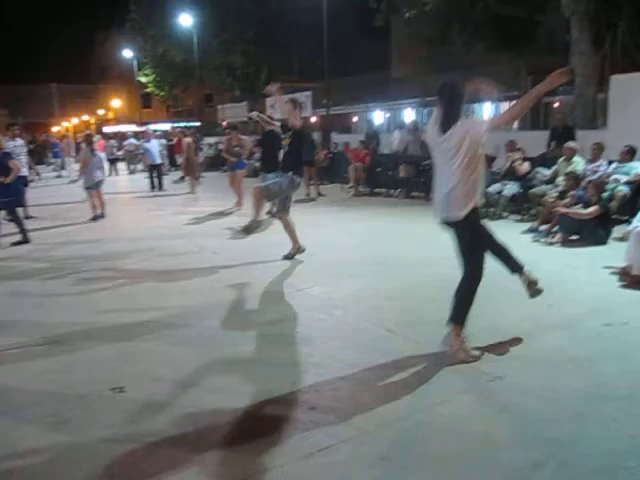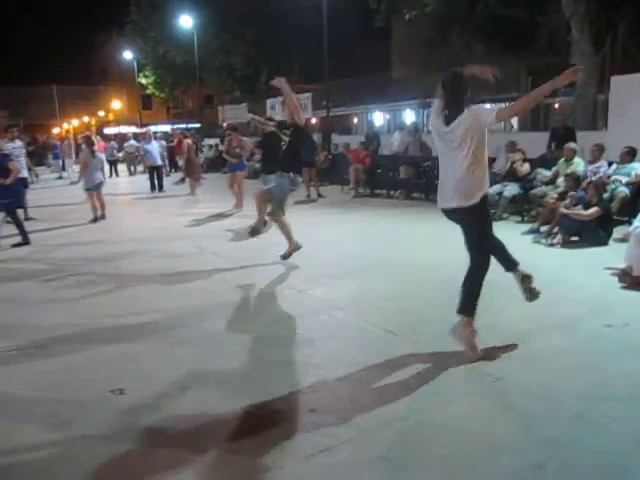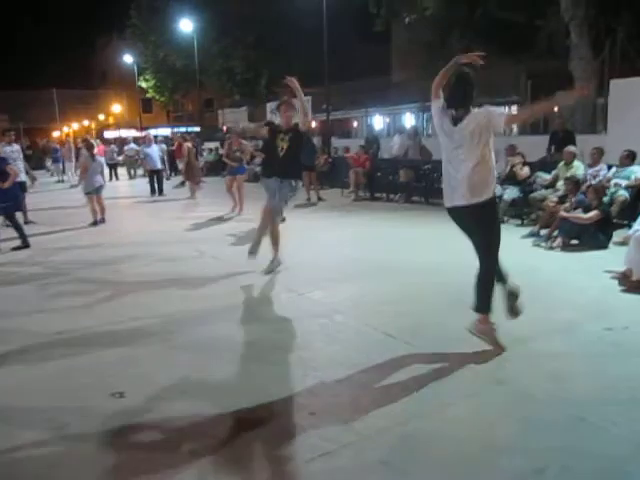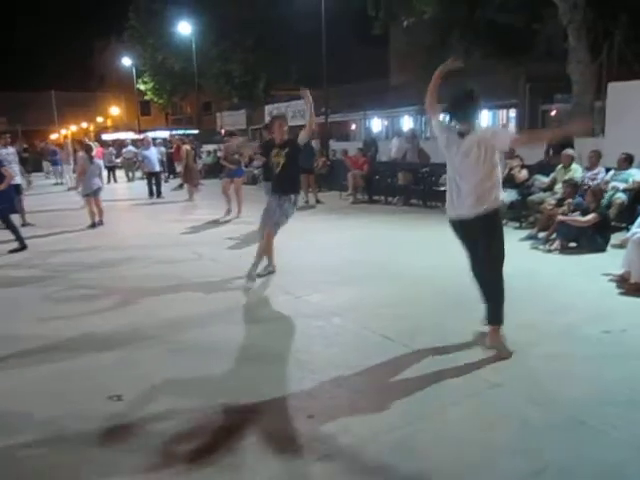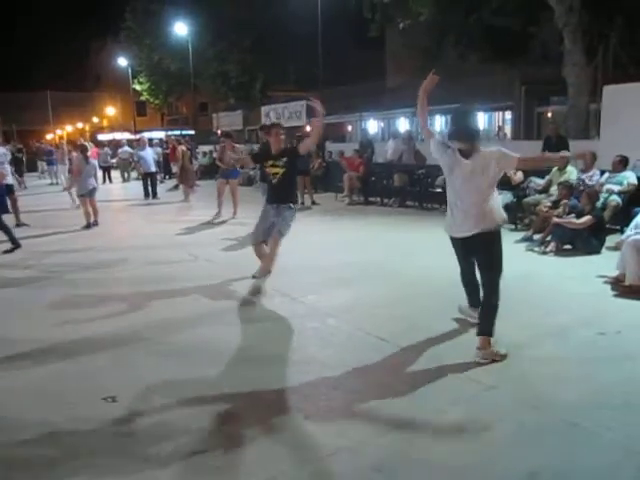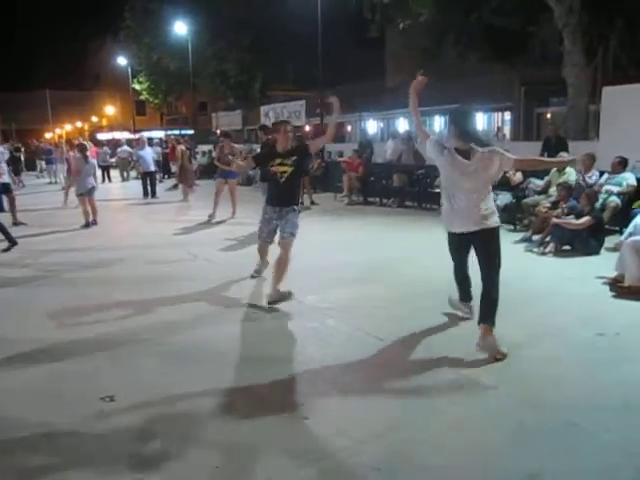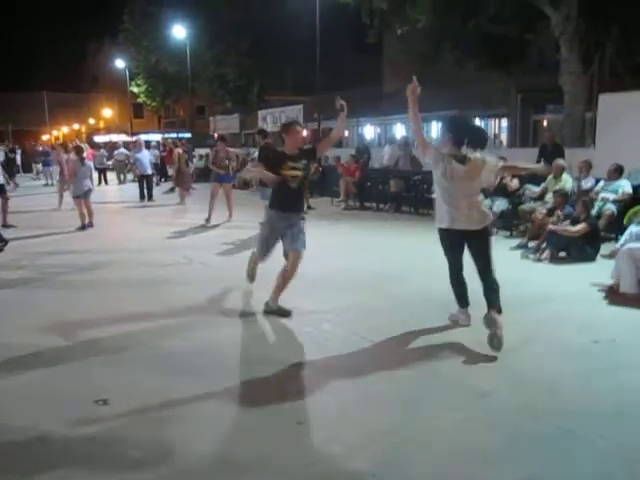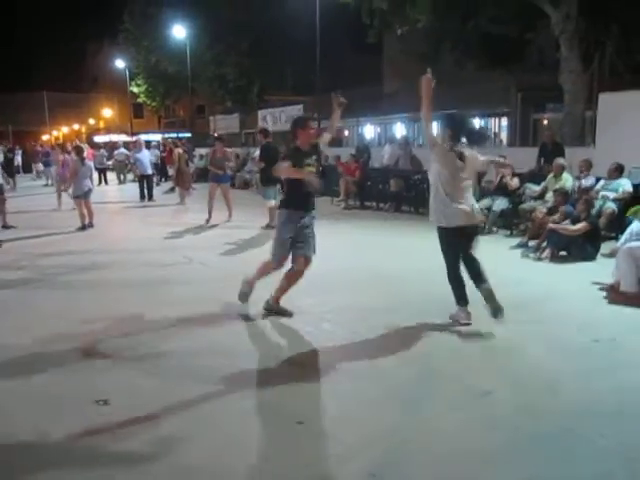
dt=0.1s
person 1, frame 1
left shoulder: (434, 128)
right shoulder: (468, 128)
left elbow: (443, 99)
right elbow: (509, 116)
left wrist: (472, 87)
right wrist: (545, 86)
left hip: (445, 209)
right hip: (463, 209)
left knee: (485, 240)
right knee: (472, 271)
left ankle: (522, 273)
right ankle: (455, 335)
person 1, frame 2
left shoulder: (437, 117)
right shoulder: (474, 117)
left elbow: (442, 92)
right elbow: (514, 108)
left wrist: (468, 71)
right wrist: (554, 83)
left hip: (447, 202)
right hip: (471, 199)
left knee: (485, 238)
right knee: (480, 260)
left ankle: (518, 272)
right ankle: (465, 324)
person 1, frame 3
left shoulder: (441, 119)
right shoulder: (483, 119)
left elbow: (436, 89)
right elbow: (524, 115)
left wrist: (457, 62)
right wrist: (566, 98)
left hip: (453, 202)
right hip: (480, 199)
left knee: (484, 250)
right knee: (489, 255)
left ankle: (507, 287)
right ankle: (482, 318)
person 1, frame 4
left shoulder: (445, 134)
right shoulder: (487, 137)
left elbow: (430, 105)
right elbow: (528, 138)
left wrist: (441, 70)
right wrist: (569, 129)
left hip: (458, 215)
right hip: (485, 211)
left knee: (479, 263)
right knee: (493, 268)
left ankle: (493, 322)
right ankle: (494, 332)
person 1, frame 5
left shoulder: (445, 153)
right shoulder: (492, 156)
left elbow: (424, 126)
right elbow: (528, 162)
left wrist: (424, 91)
left hip: (459, 229)
right hip: (488, 228)
left knee: (468, 270)
right knee: (491, 282)
left ankle: (474, 308)
right ankle: (485, 342)
person 1, frame 6
left shoulder: (441, 154)
right shoulder: (490, 156)
left elbow: (419, 128)
right elbow: (524, 163)
left wrist: (414, 93)
right wrist: (562, 162)
left hip: (456, 226)
right hip: (486, 225)
left knee: (459, 264)
right knee: (491, 278)
left ankle: (465, 303)
right ankle: (487, 333)
person 1, frame 7
left shoulder: (439, 159)
right shoulder: (481, 161)
left elbow: (418, 134)
right elbow: (508, 168)
left wrist: (412, 99)
right wrist: (535, 168)
left hip: (450, 226)
right hip: (479, 224)
left knee: (455, 267)
right knee: (486, 272)
left ankle: (463, 312)
right ankle: (493, 316)
person 1, frame 8
left shoulder: (441, 153)
right shoulder: (470, 157)
left elbow: (426, 124)
right elbow: (487, 161)
left wrist: (426, 92)
right wrist: (502, 163)
left hip: (448, 221)
right hip: (471, 218)
left knee: (452, 263)
right knee: (466, 255)
left ankle: (463, 310)
right ankle: (485, 289)
person 2, frame 1
left shoulder: (300, 129)
right shoulder: (290, 129)
left elbow: (290, 112)
right elbow: (277, 125)
left wrist: (276, 94)
right wrist: (261, 117)
left hip: (290, 176)
right hip: (284, 175)
left knee: (258, 190)
right knee: (283, 214)
left ankle: (255, 220)
right ankle: (296, 246)
person 2, frame 2
left shoulder: (299, 126)
left elbow: (296, 107)
right elbow: (270, 127)
left wrist: (285, 87)
left hip: (289, 176)
right hip: (280, 174)
left knee: (261, 195)
right knee: (277, 214)
left ankle: (260, 221)
right ankle: (293, 244)
person 2, frame 3
left shoulder: (297, 130)
right shoulder: (276, 130)
left elbow: (306, 115)
right elbow: (261, 131)
left wrist: (297, 89)
left hip: (288, 182)
right hip: (275, 180)
left knee: (268, 212)
right knee: (272, 219)
left ankle: (257, 240)
right ankle: (276, 257)
person 2, frame 4
left shoulder: (293, 144)
right shoulder: (269, 147)
left elbow: (309, 129)
left wrist: (309, 104)
left hip: (288, 198)
right hip: (274, 197)
left knee: (269, 233)
right knee: (263, 233)
left ankle: (254, 267)
right ankle: (271, 265)
person 2, frame 5
left shoulder: (292, 153)
right shoulder: (264, 155)
left elbow: (314, 138)
left wrist: (319, 114)
left hip: (287, 208)
right hip: (270, 206)
left knee: (273, 242)
right knee: (256, 243)
left ankle: (260, 282)
right ankle: (265, 268)
person 2, frame 6
left shoulder: (301, 151)
right shoulder: (268, 155)
left elbow: (328, 137)
right elbow: (246, 163)
left wrist: (335, 112)
left hip: (290, 210)
right hip: (271, 208)
left knee: (286, 246)
right knee: (262, 245)
left ankle: (275, 291)
right ankle: (262, 264)
person 2, frame 7
left shoulder: (308, 154)
right shoulder: (276, 157)
left elbow: (335, 137)
right elbow: (253, 170)
left wrist: (342, 114)
right wrist: (263, 173)
left hip: (296, 216)
right hip: (278, 214)
left knee: (294, 258)
right knee: (260, 255)
left ankle: (273, 302)
right ankle: (252, 266)
person 2, frame 8
left shoulder: (314, 149)
right shoulder: (294, 154)
left elbow: (331, 130)
right elbow: (281, 171)
left wrist: (337, 108)
right wrist: (304, 174)
left hip: (307, 215)
right hip: (290, 214)
left knee: (302, 263)
right knee: (277, 262)
left ankle: (273, 302)
right ankle: (250, 282)
